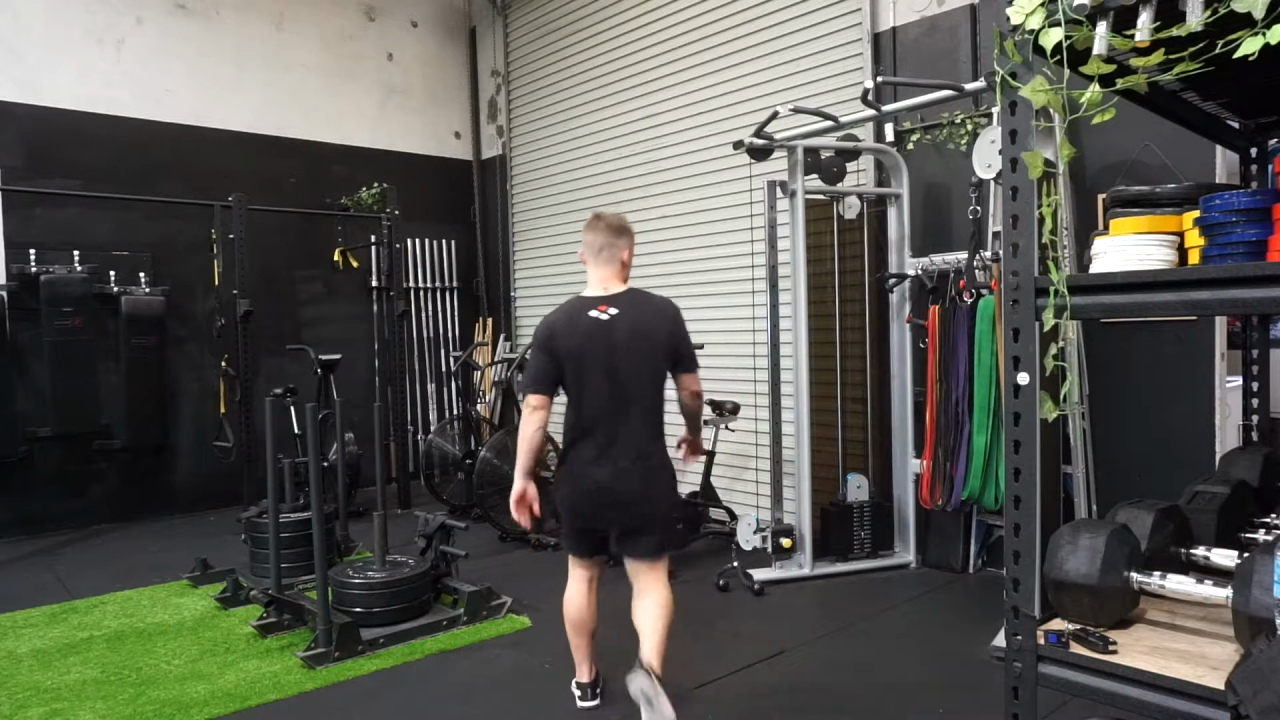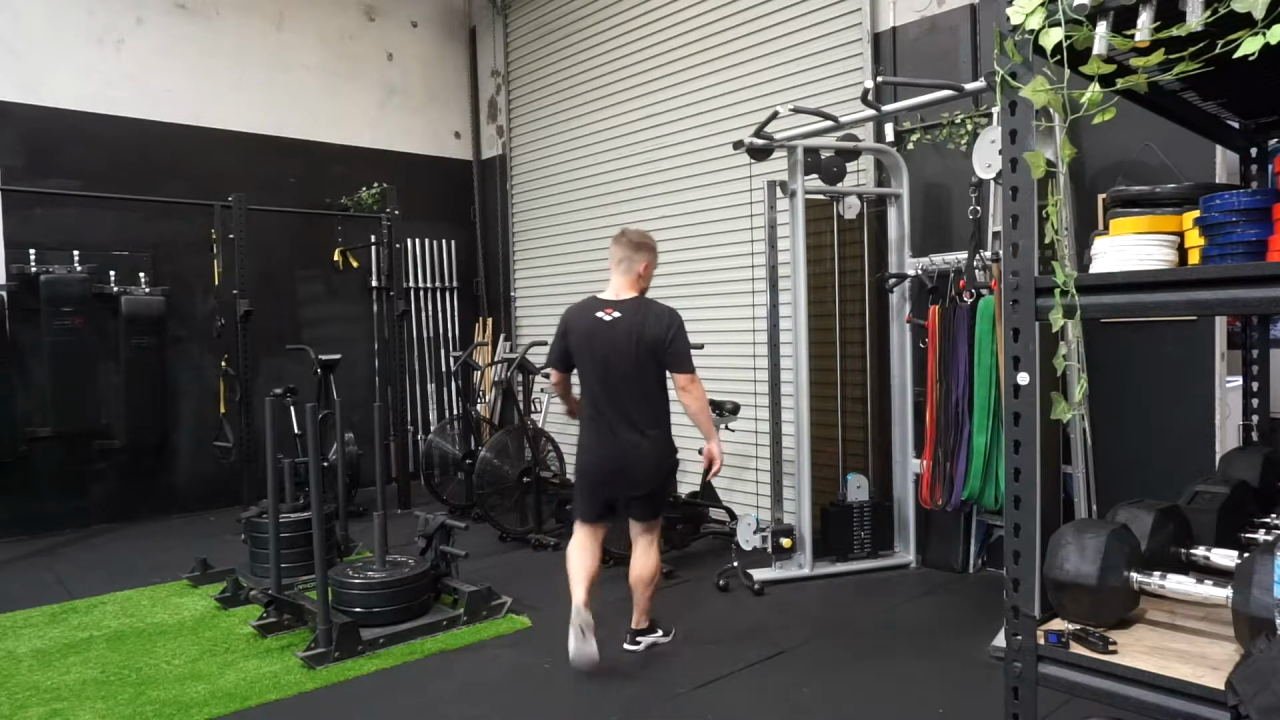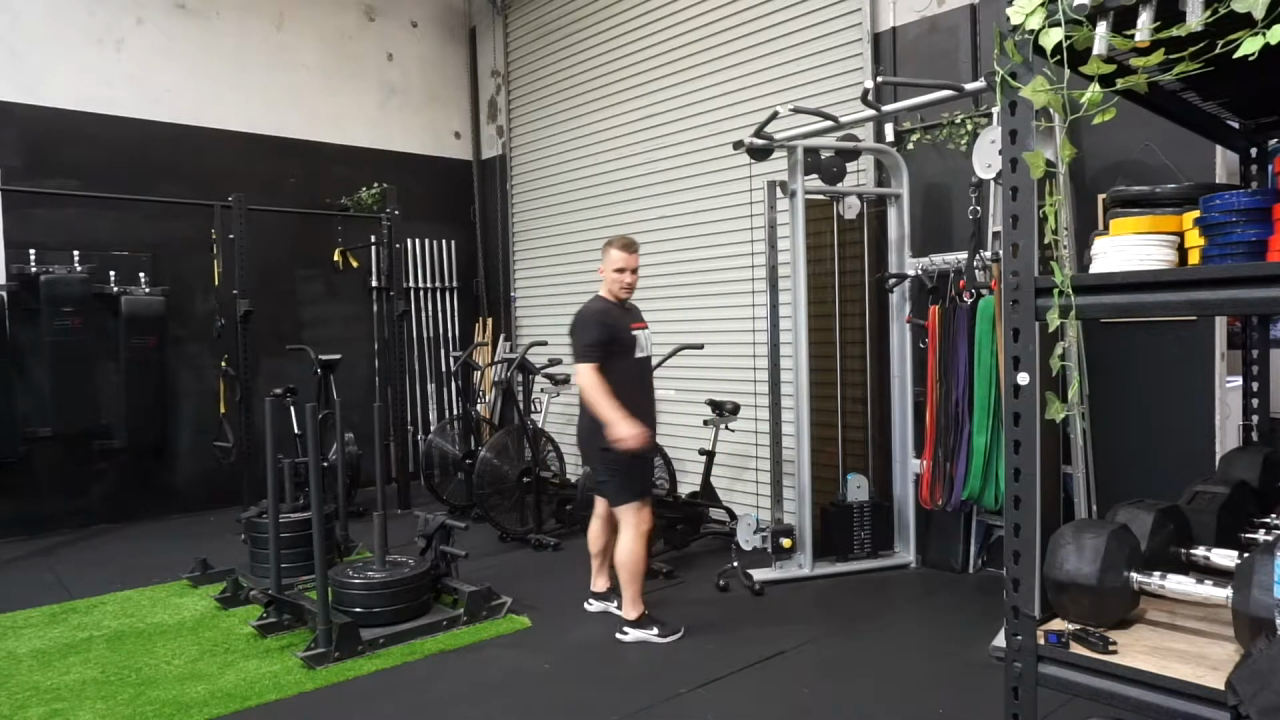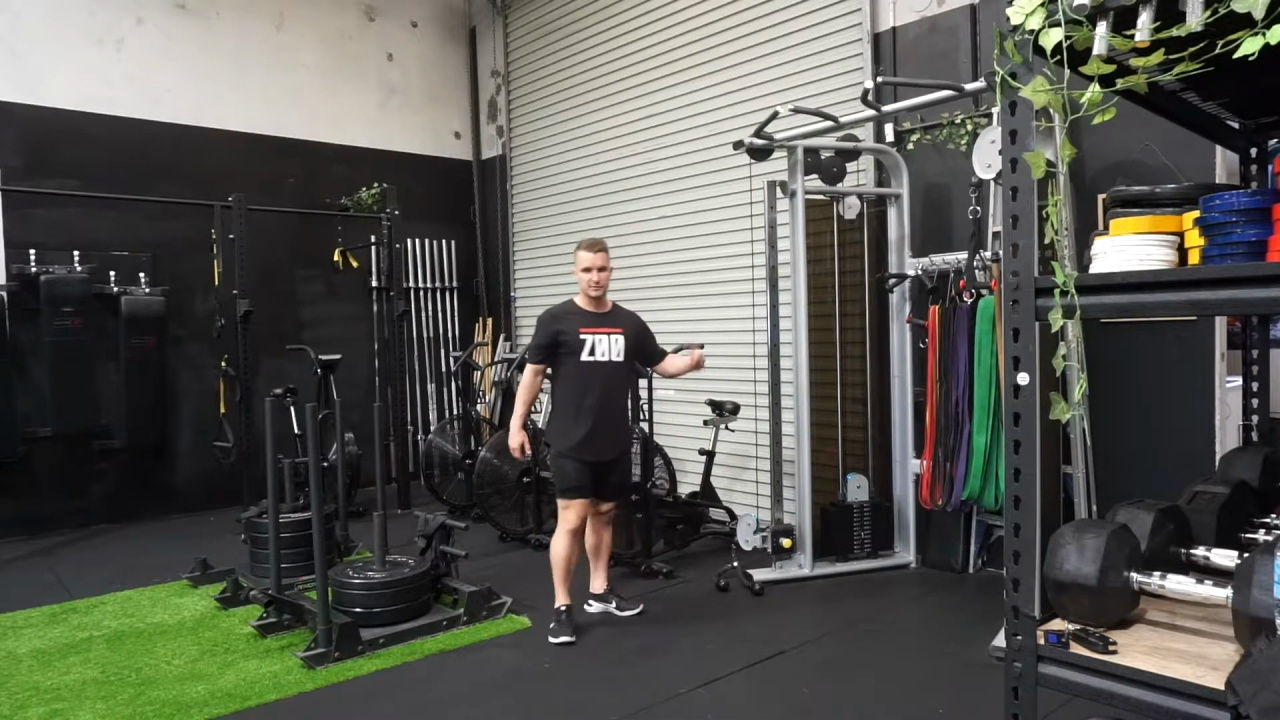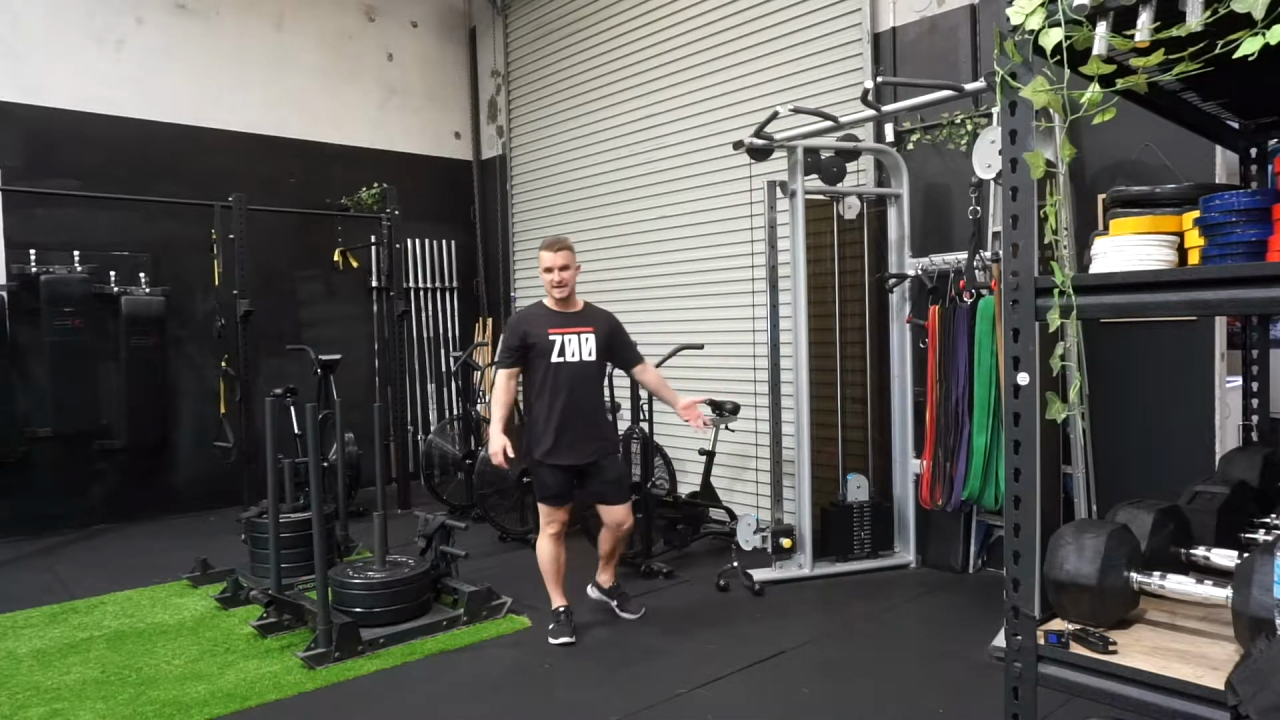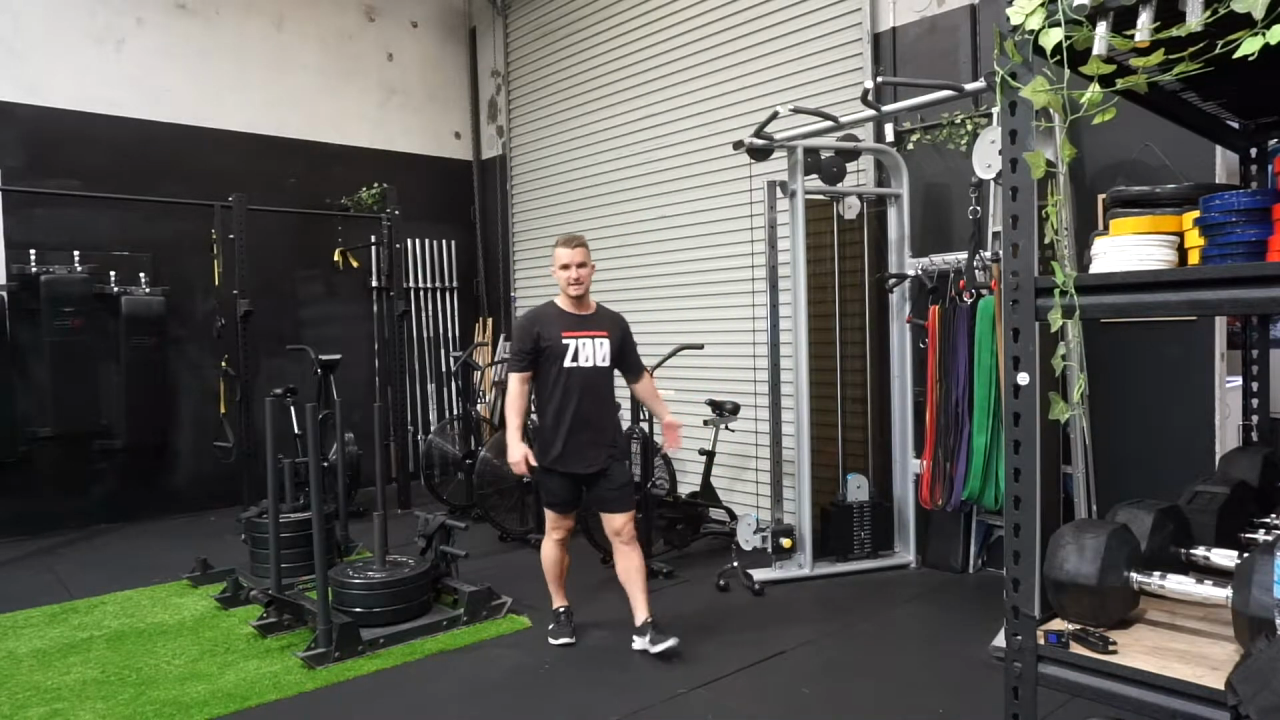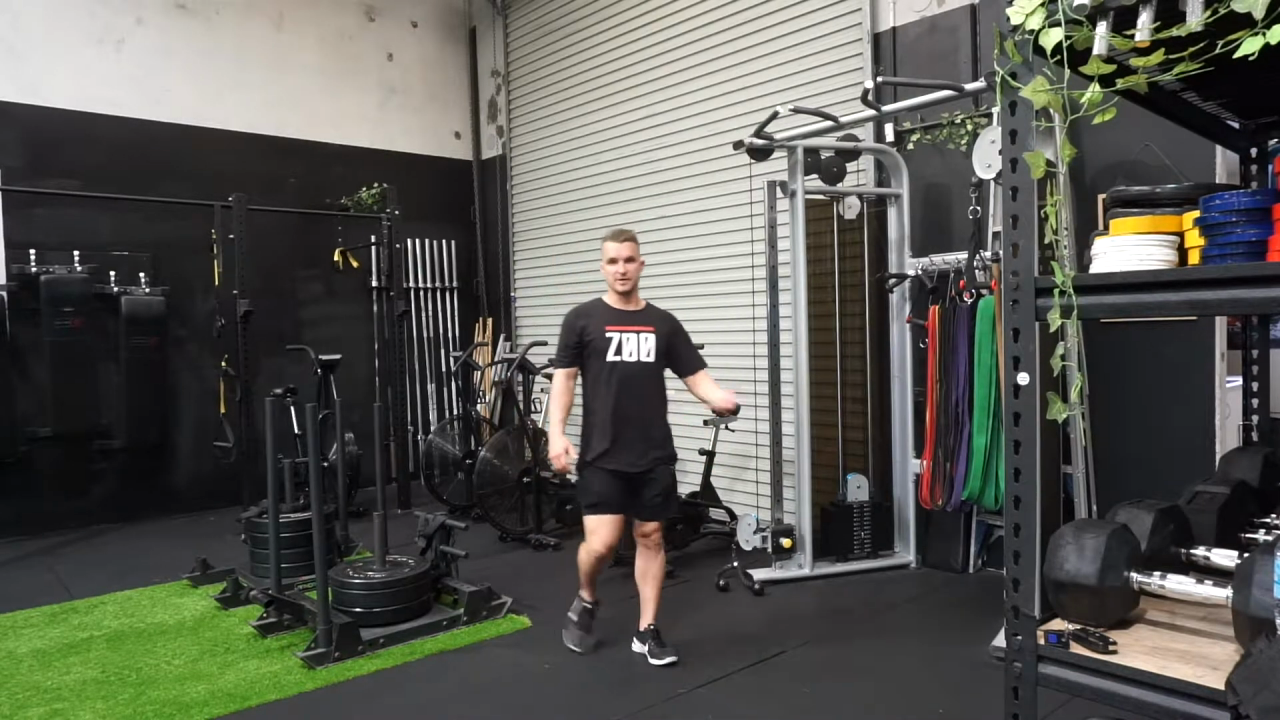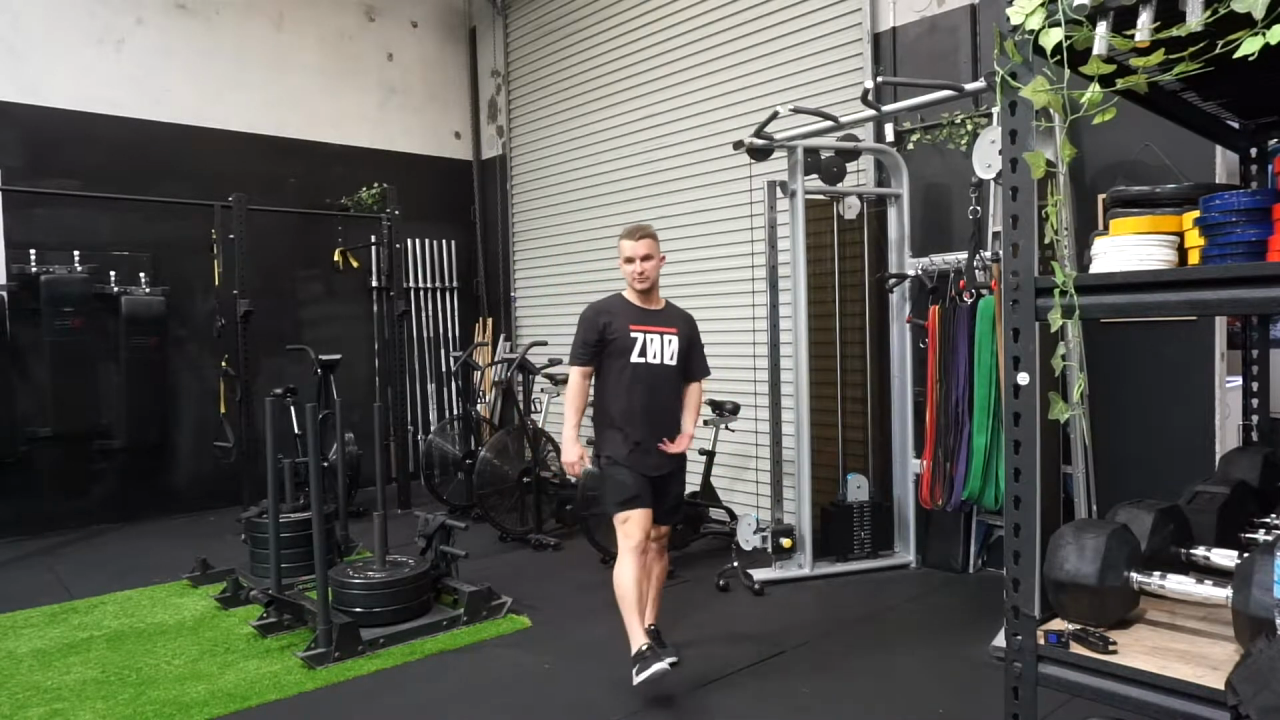
dt=0.5s
person 1, frame 1
left shoulder: (556, 325)
right shoulder: (663, 314)
left elbow: (535, 408)
right elbow: (691, 389)
left wrist: (522, 477)
right wrist: (693, 431)
left hip: (581, 479)
right hip: (646, 477)
left knee: (583, 576)
right knee: (651, 579)
right ankle: (648, 667)
person 1, frame 2
left shoulder: (574, 317)
right shoulder: (661, 319)
left elbow: (557, 378)
right elbow: (687, 387)
left wrist: (572, 405)
right wrist: (711, 437)
left hip: (595, 453)
right hip: (648, 454)
left knee: (587, 532)
right knee: (646, 538)
left ankle: (581, 616)
right ankle: (640, 627)
person 1, frame 3
left shoulder: (631, 312)
right shoulder: (595, 315)
right elbow: (586, 374)
left wrist: (633, 419)
right wrist: (618, 421)
left hip: (623, 437)
right hip: (613, 438)
left knee: (606, 511)
right knee: (636, 522)
left ankle: (600, 591)
right ankle: (634, 618)
person 1, frame 4
left shoulder: (629, 322)
right shoulder: (555, 320)
left elbow: (662, 363)
right elbow: (532, 375)
left wrist: (690, 362)
right wrist: (516, 425)
left hip: (614, 442)
right hip: (570, 442)
left knee: (603, 515)
right knee: (570, 521)
left ankle: (600, 592)
right ankle: (561, 607)
person 1, frame 5
left shoulder: (603, 321)
right shoulder: (525, 322)
left elbow: (639, 367)
right elbow: (506, 377)
left wrist: (677, 401)
right wrist: (496, 430)
left hip: (600, 444)
right hip: (549, 447)
left knee: (620, 521)
right knee: (553, 525)
left ankle: (605, 583)
right ankle: (560, 609)
person 1, frame 6
left shoulder: (613, 323)
right shoulder: (536, 322)
left elbow: (636, 376)
right elbow: (519, 382)
left wrist: (663, 416)
right wrist: (515, 439)
left hip: (609, 451)
right hip: (558, 452)
left knee: (624, 533)
right knee: (559, 531)
left ankle: (643, 625)
right ankle: (561, 610)
person 1, frame 7
left shoulder: (664, 323)
right shoulder: (582, 319)
left elbow: (696, 375)
right elbow: (563, 378)
left wrist: (718, 399)
right wrist: (556, 433)
left hip: (654, 453)
right hip: (602, 452)
left knee: (651, 537)
right knee: (601, 542)
left ankle: (647, 630)
right ankle: (585, 600)
person 1, frame 8
left shoulder: (682, 322)
right shoulder: (601, 315)
left elbow: (693, 382)
right elbow: (579, 377)
left wrist: (689, 429)
right wrist: (570, 437)
left hip: (667, 454)
right hip: (619, 453)
left knee: (658, 540)
right knee: (632, 542)
left ankle: (650, 628)
right ankle: (639, 649)
